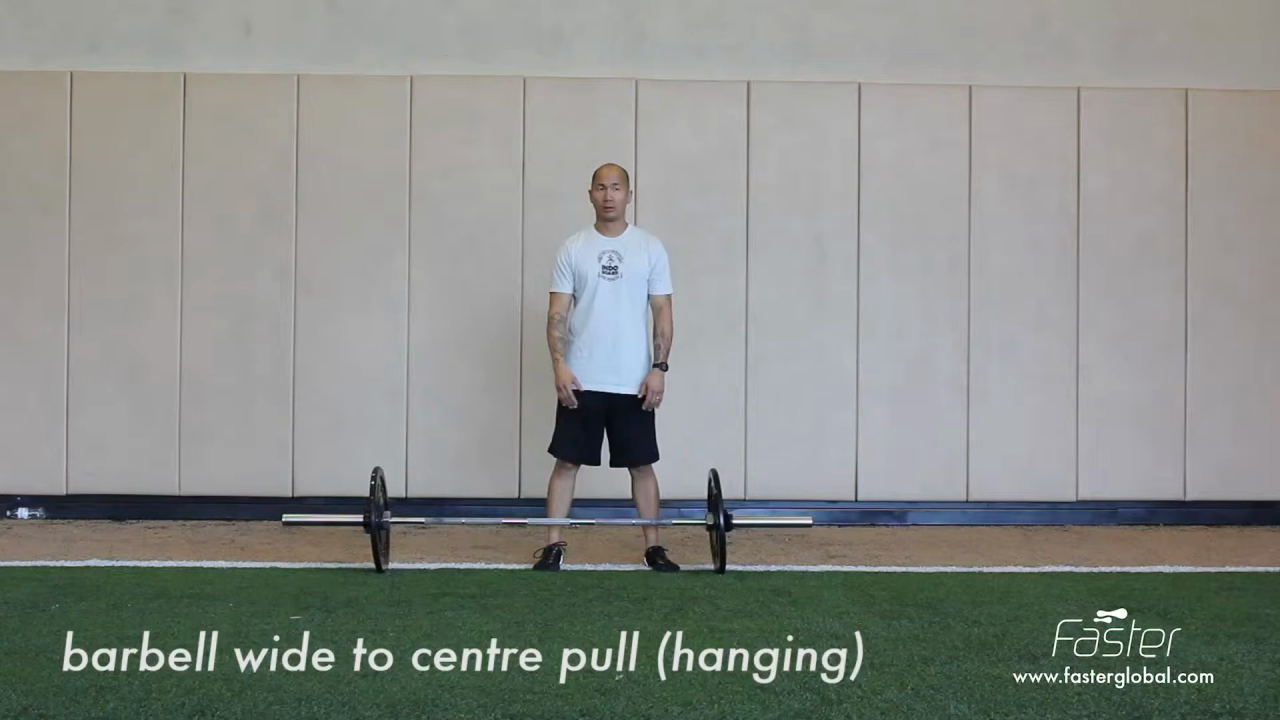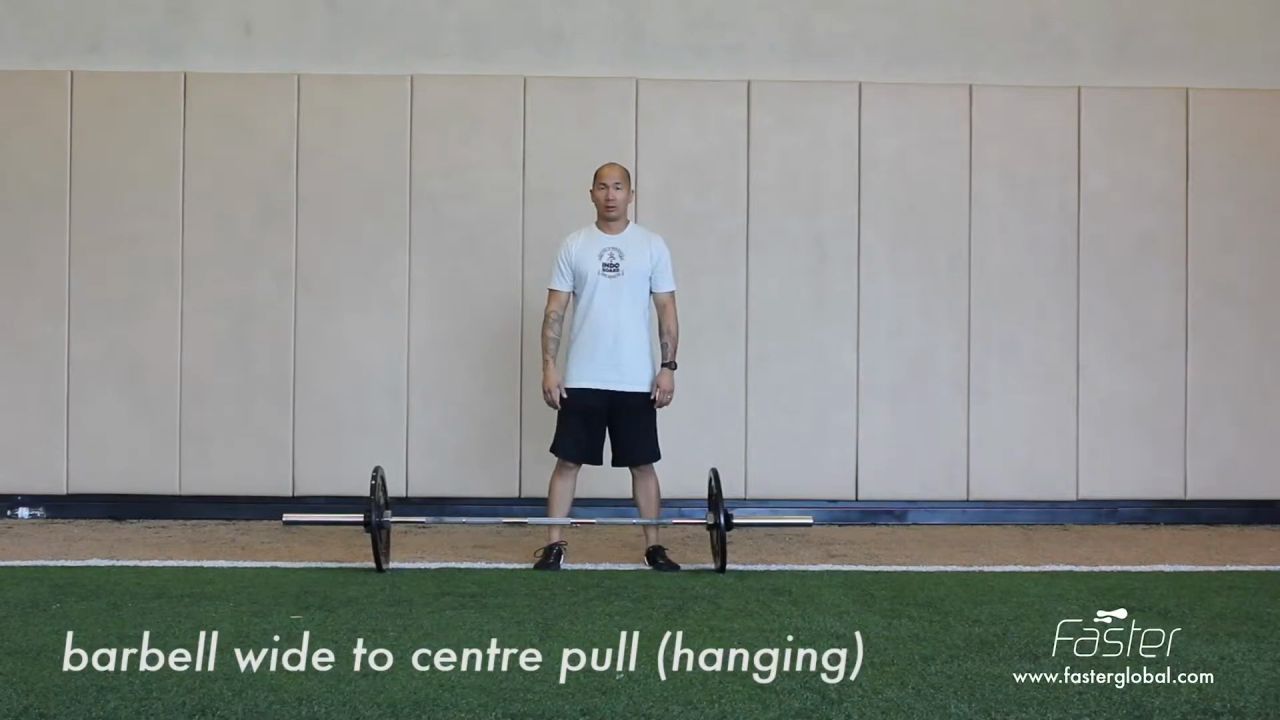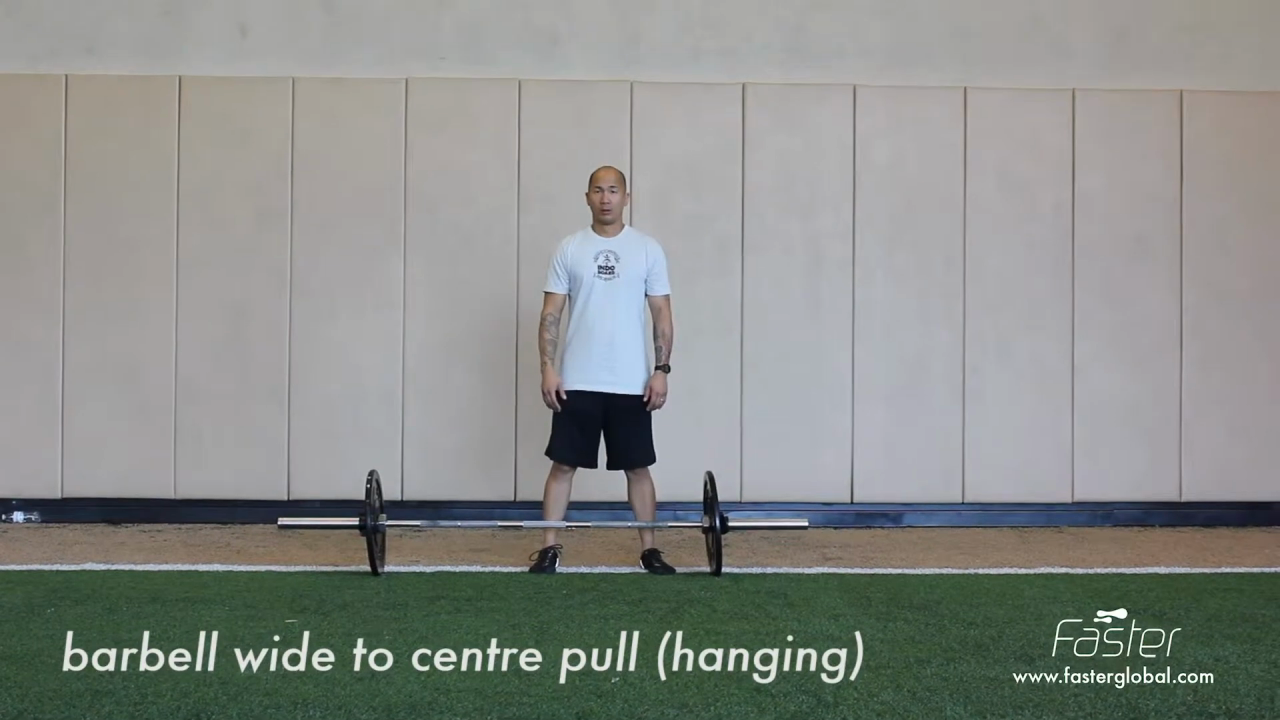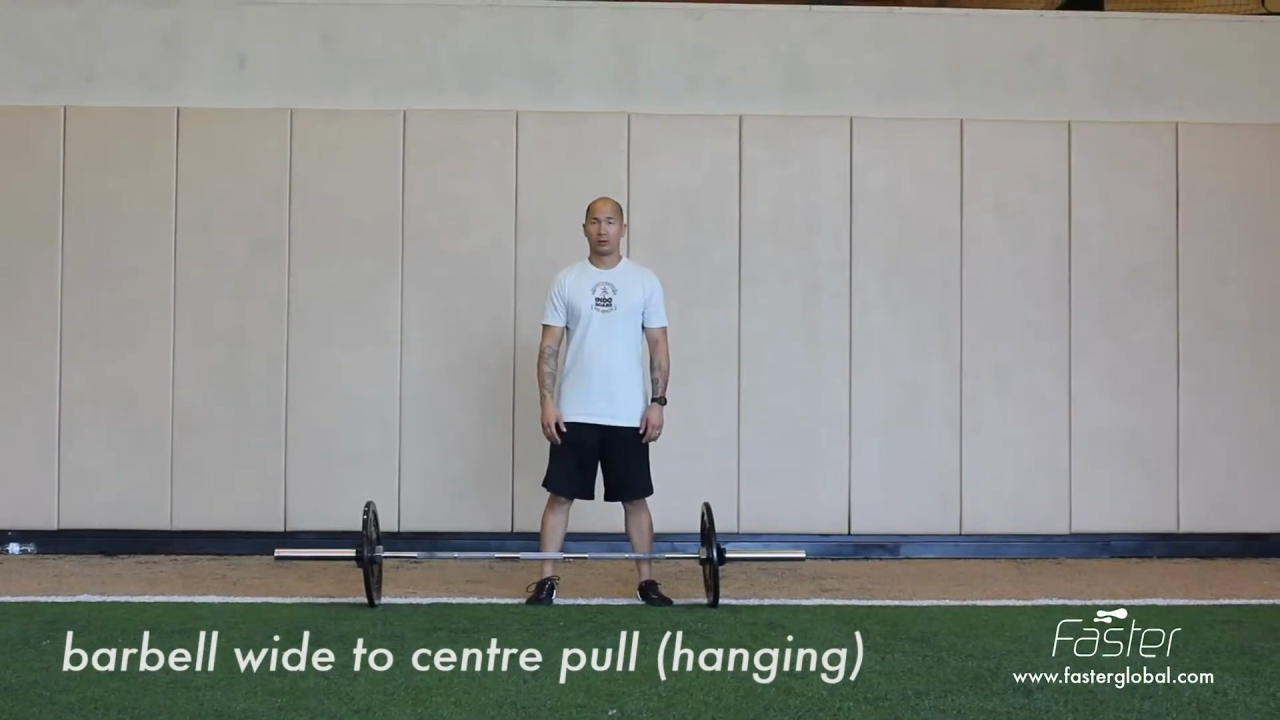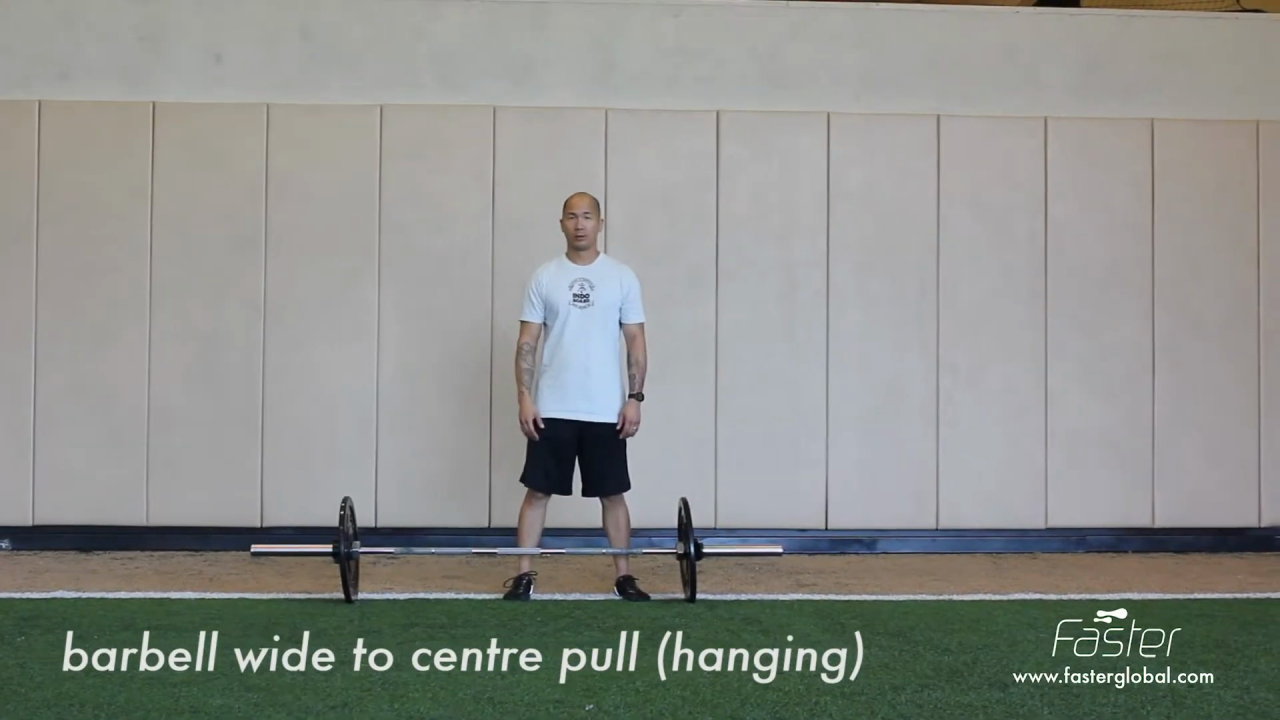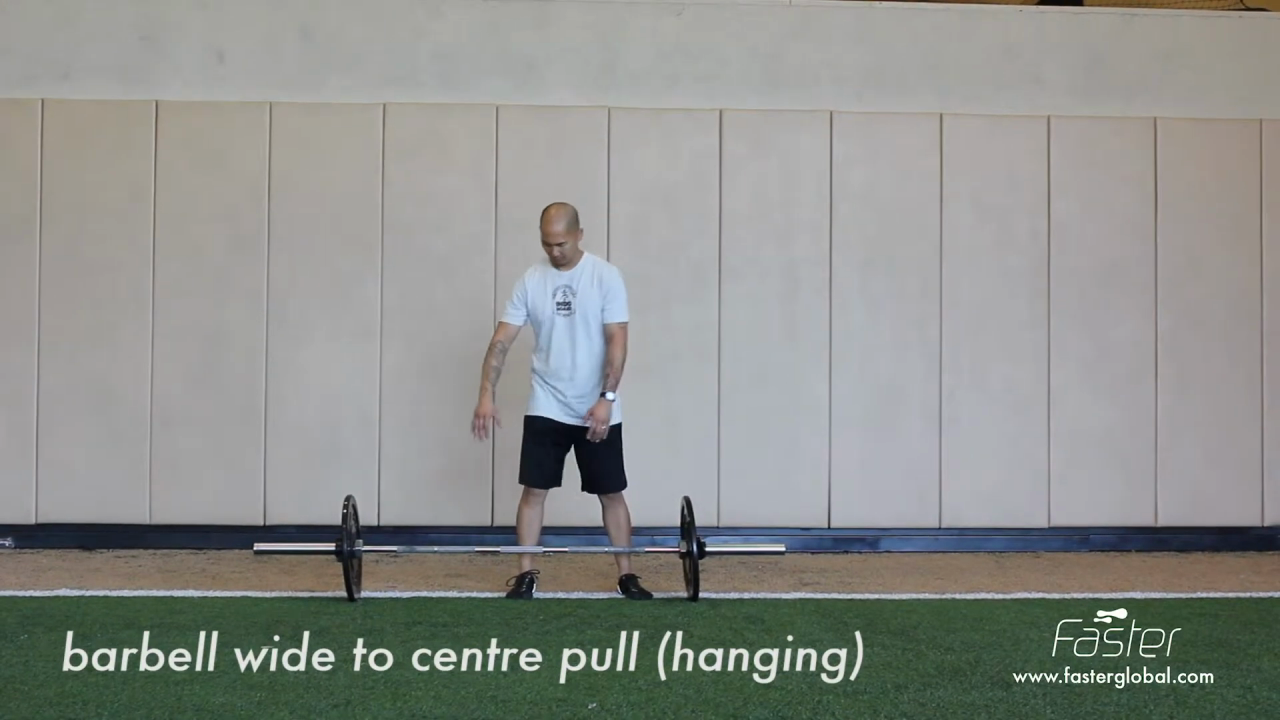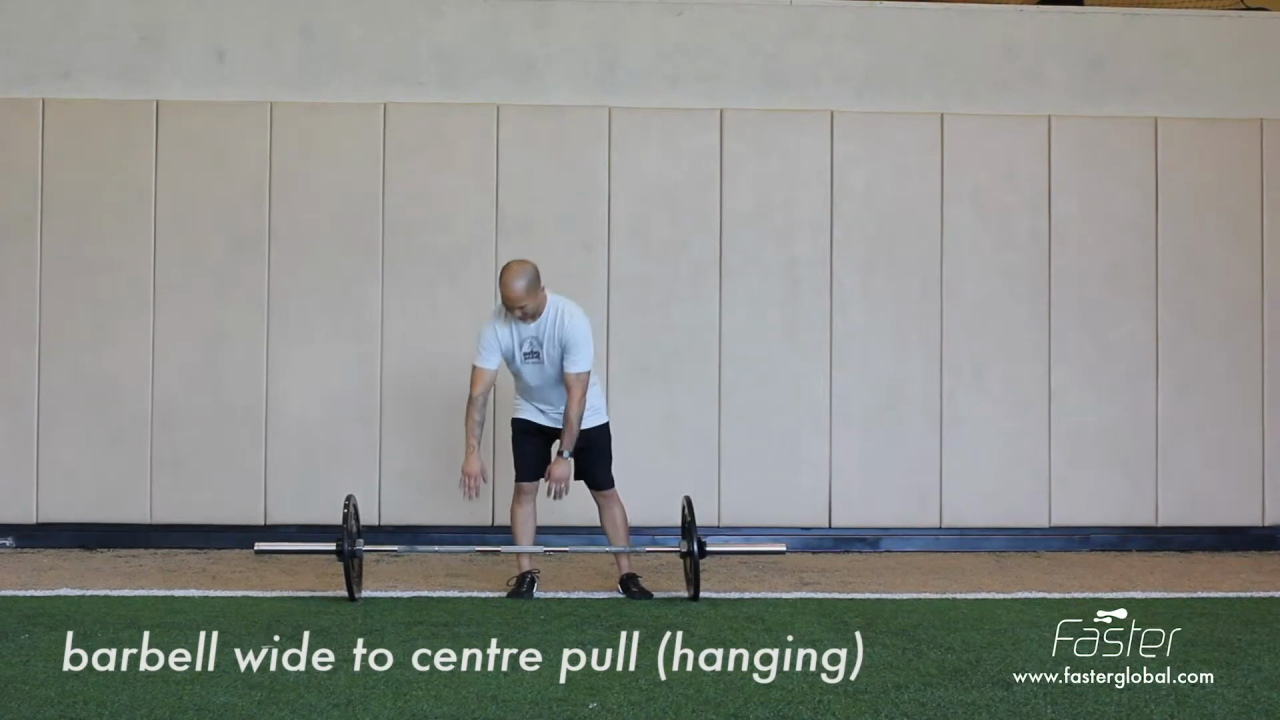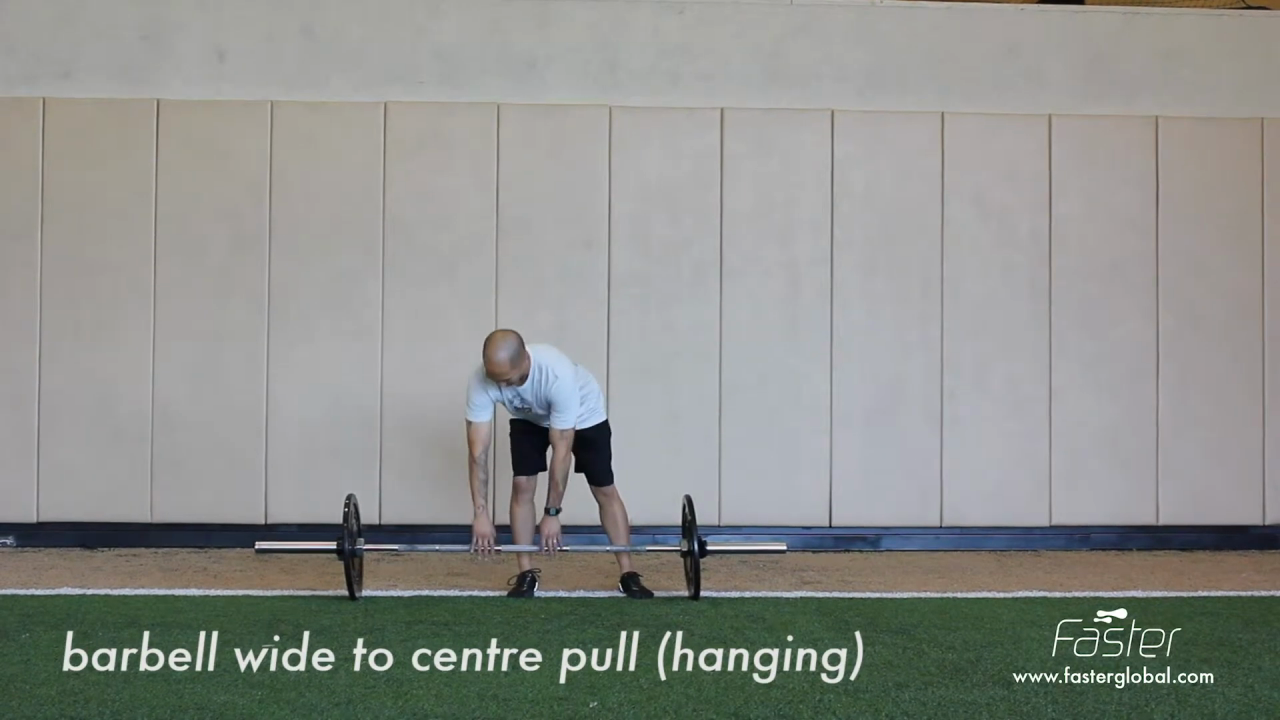
dt=0.7s
person 1, frame 1
left shoulder: (650, 247)
right shoulder: (573, 248)
left elbow: (662, 313)
right elbow: (557, 313)
left wrist: (658, 369)
right wrist: (560, 365)
left hip: (633, 382)
right hip: (582, 381)
left knee: (641, 463)
right knee: (567, 461)
left ankle: (653, 546)
right ankle: (553, 544)
person 1, frame 2
left shoulder: (652, 245)
right shoulder: (573, 246)
left elbow: (666, 310)
right elbow: (555, 310)
left wrist: (668, 367)
right wrist: (549, 366)
left hip: (636, 380)
right hip: (582, 379)
left knee: (642, 462)
right knee: (568, 460)
left ankle: (653, 545)
right ankle: (554, 544)
person 1, frame 3
left shoulder: (647, 248)
right shoulder: (569, 248)
left elbow: (661, 313)
right elbow: (551, 313)
left wrist: (661, 369)
right wrist: (547, 368)
left hip: (631, 383)
right hip: (577, 381)
left knee: (637, 466)
right knee: (563, 463)
left ankle: (649, 548)
right ankle: (549, 547)
person 1, frame 4
left shoulder: (645, 280)
right shoulder: (566, 280)
left elbow: (658, 345)
right elbow: (549, 346)
left wrist: (657, 402)
right wrist: (547, 402)
left hip: (628, 415)
right hip: (575, 414)
left knee: (635, 498)
right knee: (560, 495)
left ankle: (646, 580)
right ankle: (547, 578)
person 1, frame 5
left shoulder: (621, 276)
right shoulder: (544, 277)
left elbow: (636, 342)
right elbow: (527, 342)
left wrist: (635, 399)
right wrist: (524, 398)
left hip: (606, 411)
right hip: (552, 409)
left knee: (612, 494)
right knee: (538, 491)
left ankle: (623, 575)
right ankle: (524, 575)
person 1, frame 6
left shoulder: (605, 276)
right shoulder: (530, 280)
left elbow: (617, 341)
right elbow: (501, 340)
left wrist: (606, 398)
right wrist: (486, 394)
left hip: (596, 410)
right hip: (546, 408)
left knee: (611, 492)
right knee: (534, 490)
left ankle: (626, 574)
right ankle: (526, 573)
person 1, frame 7
left shoulder: (571, 318)
right shoulder: (496, 325)
left elbow: (577, 394)
right elbow: (479, 391)
left wrist: (564, 456)
right wrist: (472, 452)
left hip: (585, 414)
right hip: (531, 412)
left knee: (604, 490)
right knee: (525, 487)
left ankle: (627, 574)
right ankle: (526, 574)
person 1, frame 8
left shoulder: (559, 373)
right shoulder: (481, 381)
left elbow: (562, 450)
right elbow: (478, 451)
left wrist: (552, 513)
right wrist: (481, 513)
left hip: (584, 414)
right hip: (528, 418)
left knee: (604, 489)
right knee: (522, 485)
left ankle: (628, 574)
right ankle: (526, 574)
